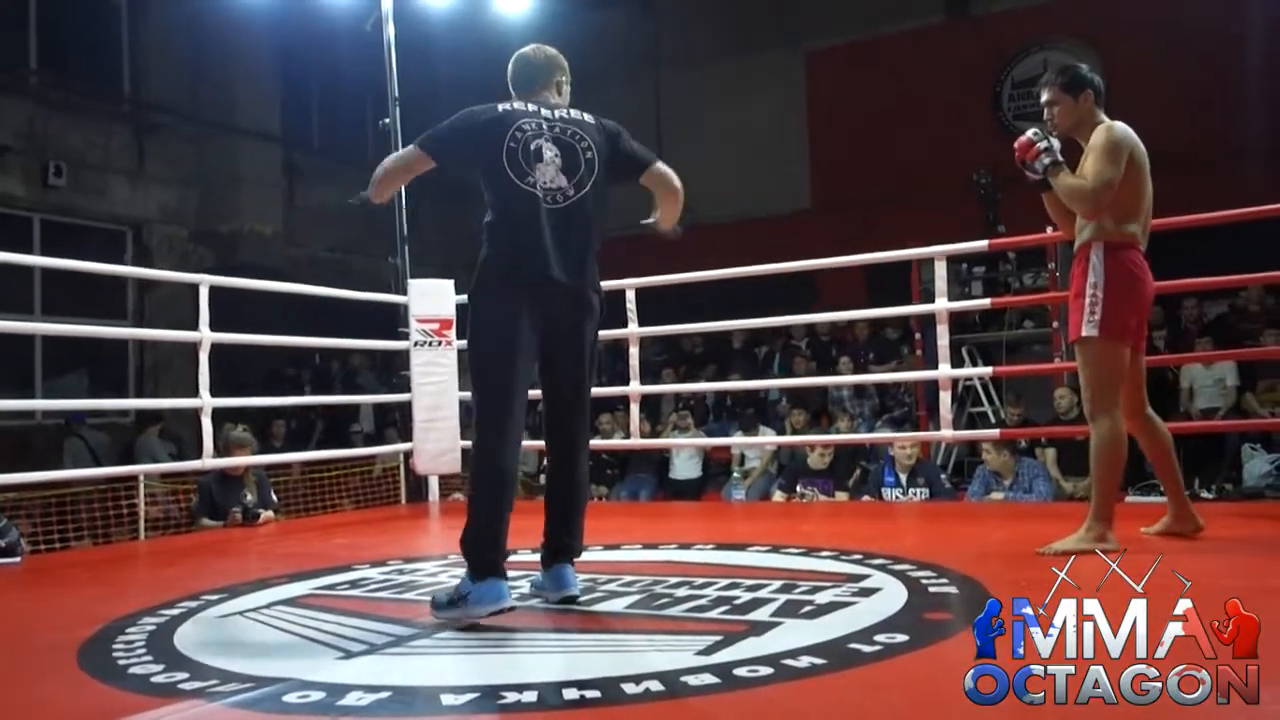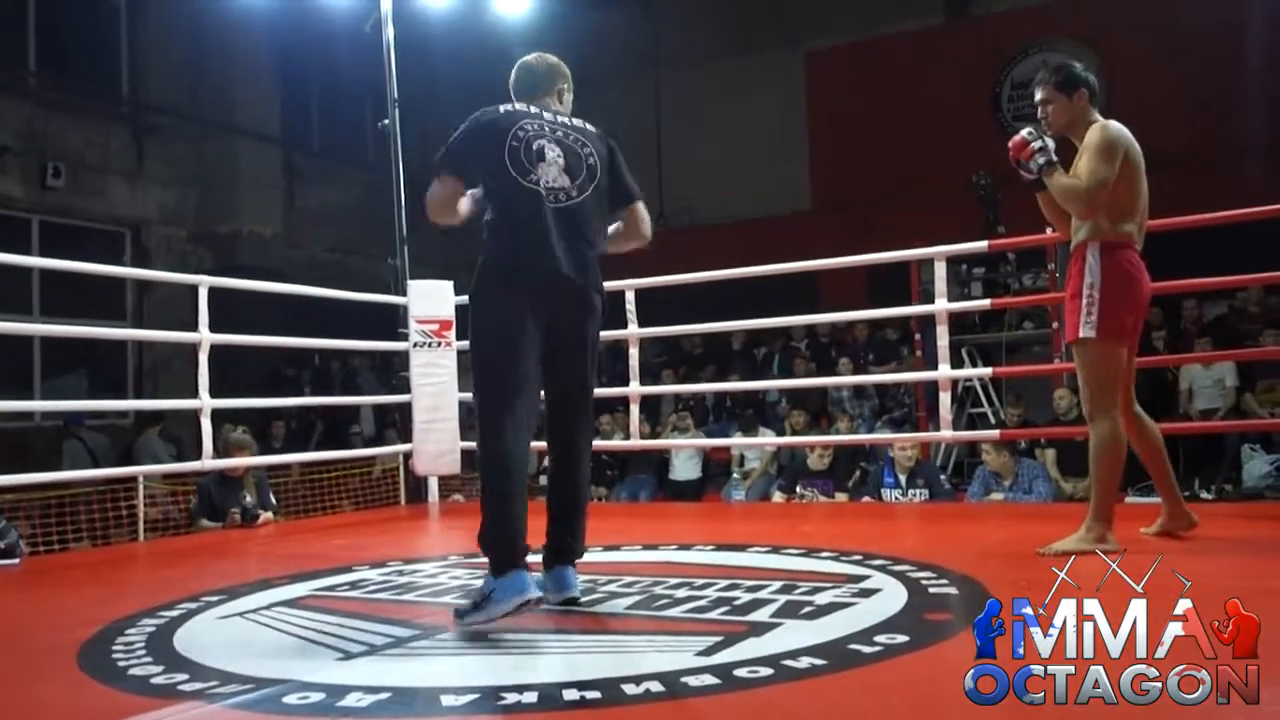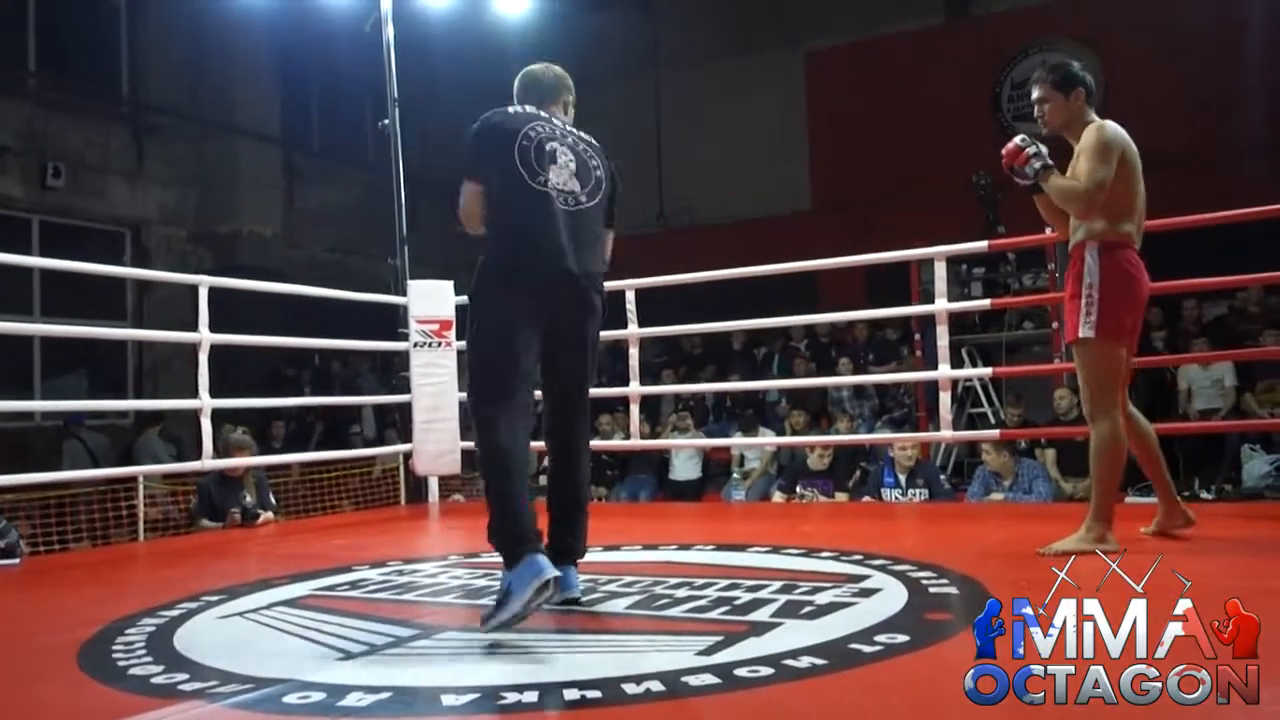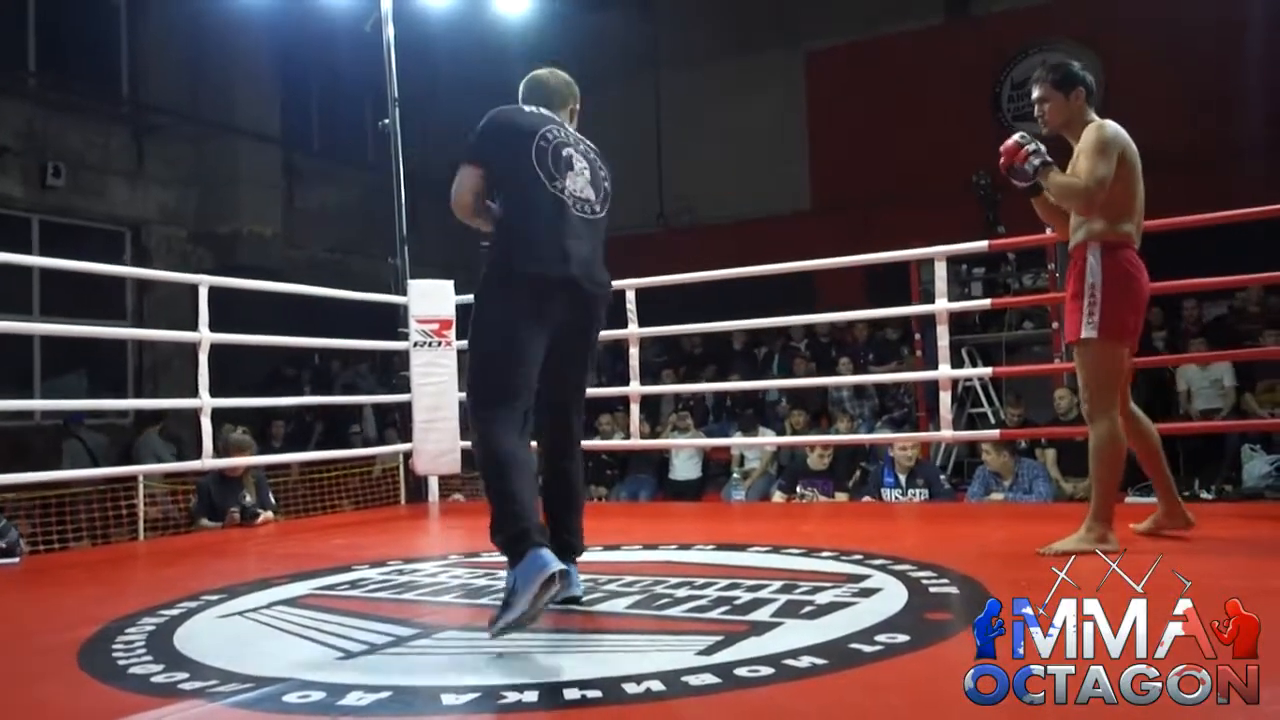
dt=0.1s
person 1, frame 1
left shoulder: (486, 121)
right shoulder: (599, 132)
left elbow: (400, 165)
right elbow: (668, 184)
left wrist: (373, 197)
right wrist: (664, 223)
left hip: (508, 288)
right hip: (576, 292)
left knee: (498, 425)
right knee: (569, 429)
left ankle: (486, 577)
right ankle: (560, 565)
person 1, frame 2
left shoulder: (487, 124)
right shoulder: (596, 140)
left elbow: (440, 207)
right elbow: (638, 231)
left wrist: (472, 203)
left hip: (511, 283)
right hip: (579, 289)
left knee: (506, 420)
right knee: (571, 429)
left ankle: (509, 568)
right ankle: (561, 567)
person 1, frame 3
left shoulder: (496, 125)
right shoulder: (594, 150)
left elbow: (473, 212)
left hip: (512, 282)
right hip: (580, 289)
left knee: (502, 418)
right knee: (570, 429)
left ankle: (526, 561)
right ankle: (565, 566)
person 1, frame 4
left shoulder: (504, 123)
right shoulder: (595, 158)
left elbow: (464, 197)
left hip: (523, 282)
right hip: (588, 291)
left knee: (500, 421)
right knee: (561, 432)
left ankle: (532, 556)
right ankle: (563, 561)
person 2, frame 1
left shoulder: (1110, 134)
right shoulder: (1102, 146)
left elbow: (1092, 204)
right elbow: (1074, 224)
left wrist: (1053, 166)
right wrist: (1043, 178)
left hip: (1107, 270)
right hip: (1121, 272)
left knee: (1101, 406)
right knee: (1133, 407)
left ankle: (1099, 528)
right ankle: (1180, 511)
person 2, frame 2
left shoulder: (1105, 133)
right shoulder: (1095, 145)
left elbow: (1087, 203)
right elbow: (1069, 222)
left wrist: (1047, 165)
right wrist: (1038, 178)
left hip: (1104, 269)
right hip: (1117, 272)
left knee: (1101, 408)
right knee: (1120, 406)
left ankle: (1098, 528)
right ankle: (1175, 509)
person 2, frame 3
left shoulder: (1101, 134)
right shoulder: (1091, 145)
left elbow: (1085, 203)
right elbow: (1067, 222)
left wrist: (1043, 168)
right wrist: (1033, 182)
left hip: (1103, 269)
right hip: (1115, 272)
left knee: (1100, 408)
right knee: (1115, 406)
left ankle: (1099, 528)
right ankle: (1171, 508)
person 2, frame 4
left shoulder: (1101, 133)
right shoulder: (1088, 146)
left elbow: (1085, 201)
right elbow: (1067, 224)
left wrist: (1043, 166)
right wrist: (1032, 185)
left hip: (1103, 271)
right hip: (1113, 273)
left knee: (1099, 407)
right knee: (1116, 405)
left ankle: (1098, 528)
right ankle: (1171, 509)
